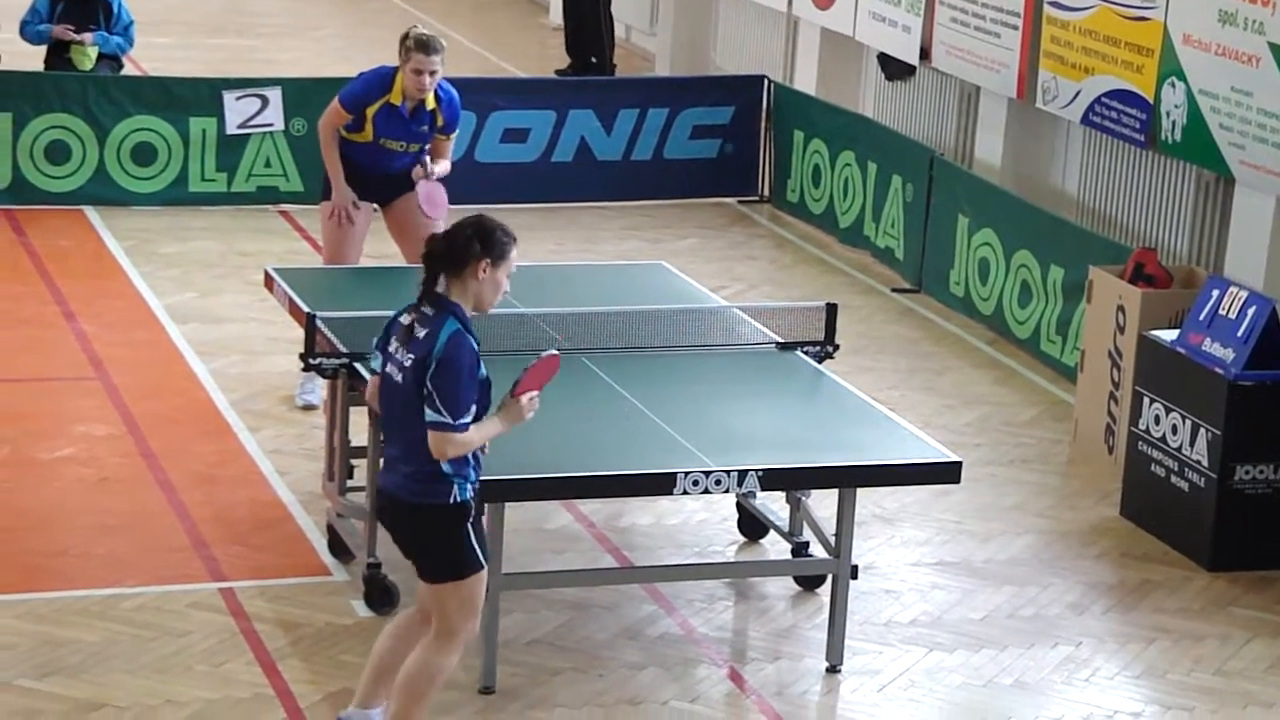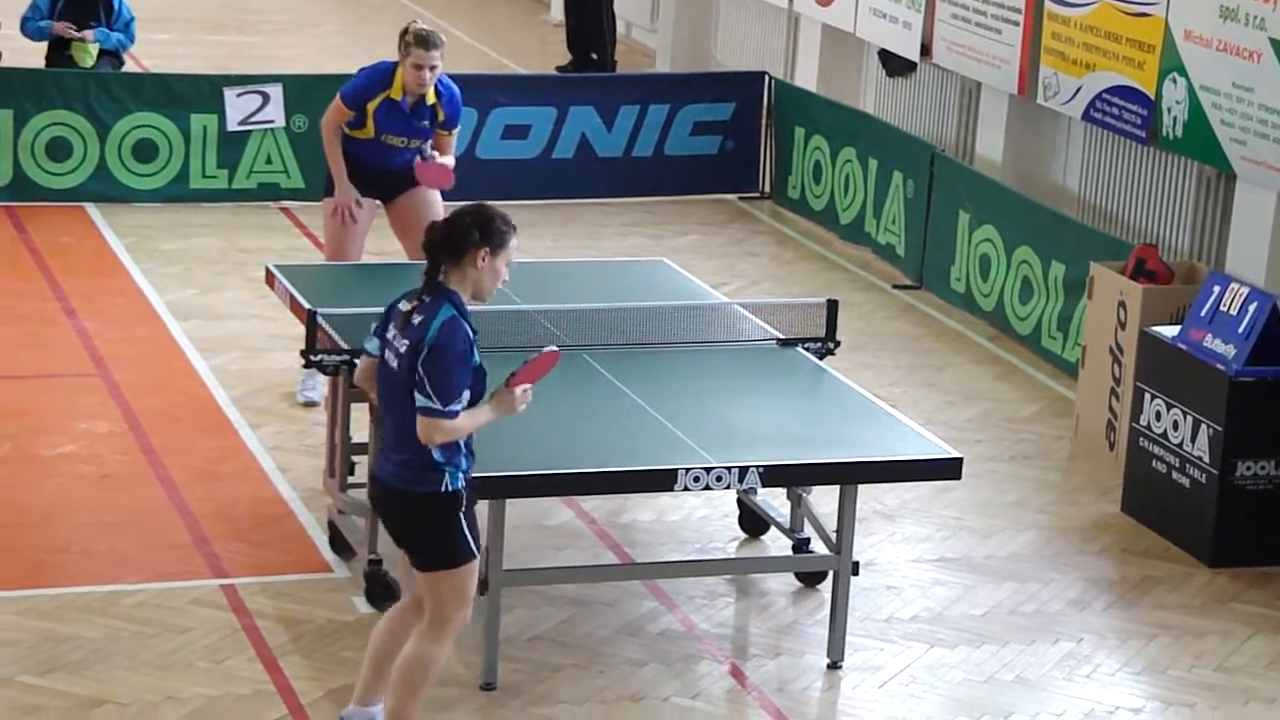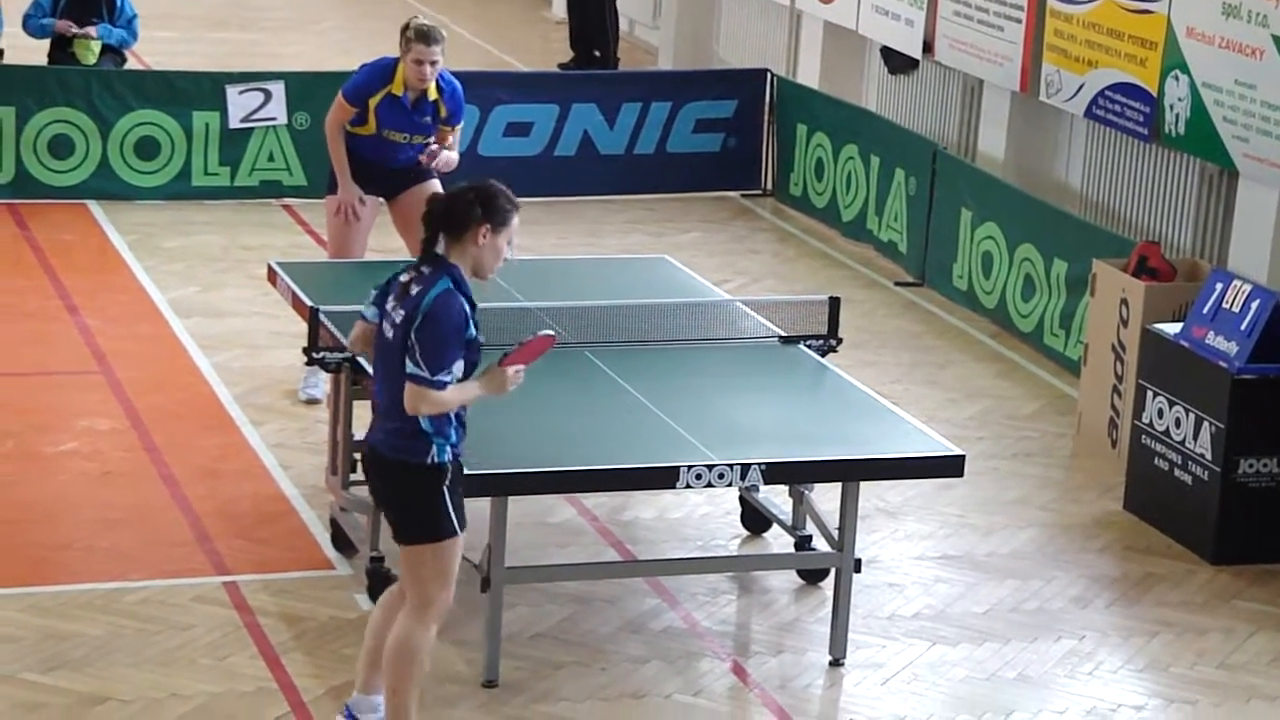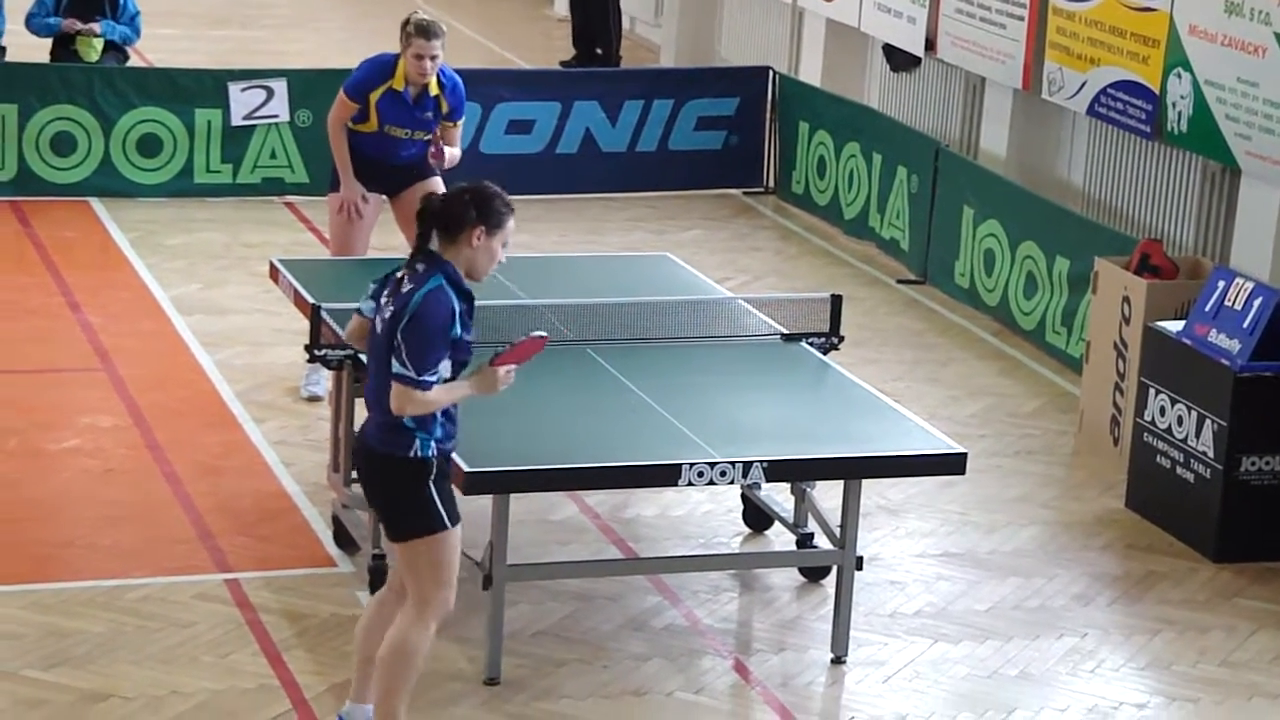
dt=0.1s
person 1, frame 1
left shoulder: (405, 320)
right shoulder: (456, 346)
left elbow: (376, 397)
right elbow: (446, 444)
right wrist: (505, 418)
left hip: (397, 493)
right hip: (439, 505)
left knee: (430, 612)
right knee: (453, 632)
person 1, frame 2
left shoulder: (404, 307)
right shoulder: (451, 332)
left elbow: (365, 378)
right elbow: (436, 430)
right wrist: (497, 407)
left hip: (392, 483)
right hip: (431, 494)
left knee: (423, 602)
right knee: (446, 621)
person 1, frame 3
left shoulder: (408, 278)
right shoulder: (447, 304)
left elbow: (360, 339)
right elbow: (422, 401)
right wrist: (486, 384)
left hip: (391, 457)
right hip: (421, 468)
left knee: (414, 587)
right knee: (431, 602)
person 1, frame 4
left shoulder: (405, 276)
right shoulder: (438, 303)
left elbow: (356, 334)
right elbow: (408, 400)
right wrist: (476, 383)
left hip: (383, 453)
right hip: (409, 464)
left knee: (405, 588)
right knee: (432, 604)
person 2, frame 1
left shoulder: (448, 102)
right shoulder: (371, 85)
left elbow: (442, 160)
right elbow: (326, 128)
left wrist: (433, 171)
right wrist: (338, 187)
left hip: (406, 178)
right hip: (352, 173)
right knee: (337, 272)
right ankle: (313, 371)
person 2, frame 2
left shoulder: (449, 97)
right shoulder: (372, 81)
left elbow: (446, 156)
right elbow: (330, 126)
left wrist: (436, 164)
right wrist: (342, 185)
left hip: (409, 175)
right hip: (355, 170)
right ankle: (315, 368)
person 2, frame 3
left shoulder: (450, 93)
right shoulder: (373, 76)
left elbow: (451, 153)
right elbow: (333, 125)
left wrist: (442, 158)
right wrist: (345, 184)
left hip: (413, 170)
right hip: (359, 167)
right ankle: (317, 364)
person 2, frame 4
left shoulder: (451, 88)
right shoulder: (374, 72)
left elbow: (454, 149)
right elbow: (336, 122)
left wrist: (445, 155)
right wrist: (348, 181)
left hip: (415, 168)
right hip: (361, 165)
right ankle: (320, 362)
